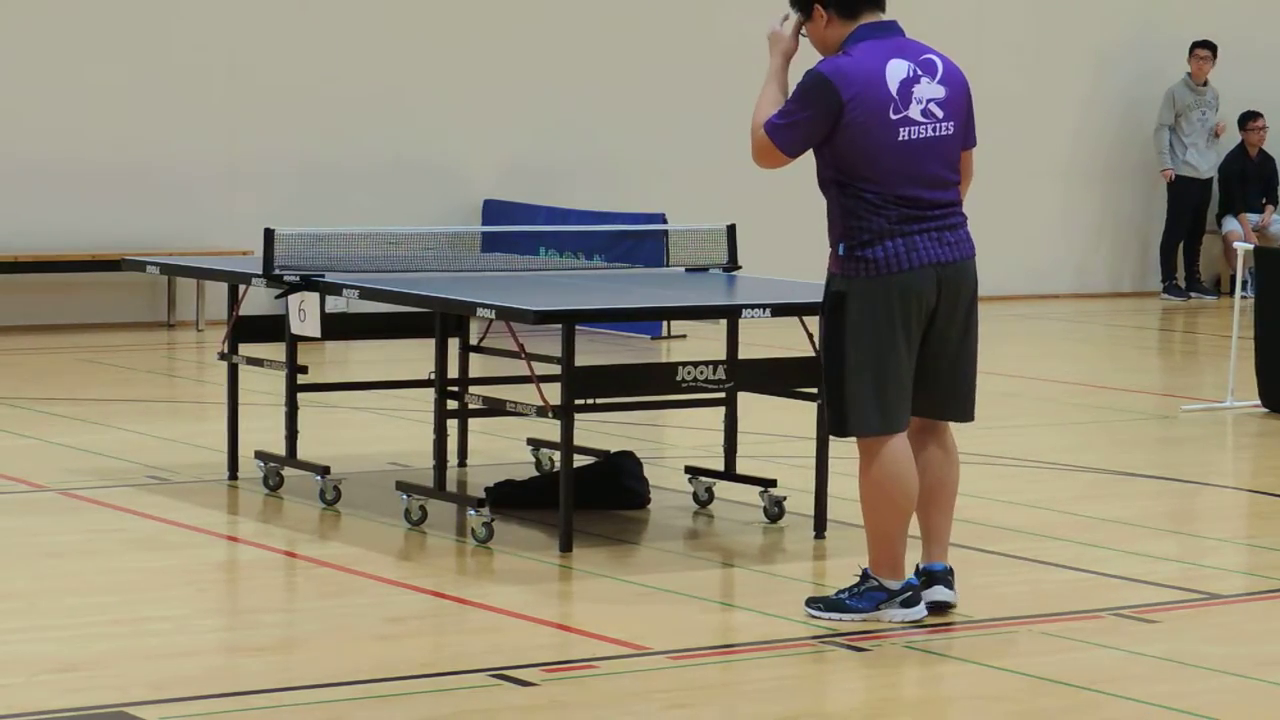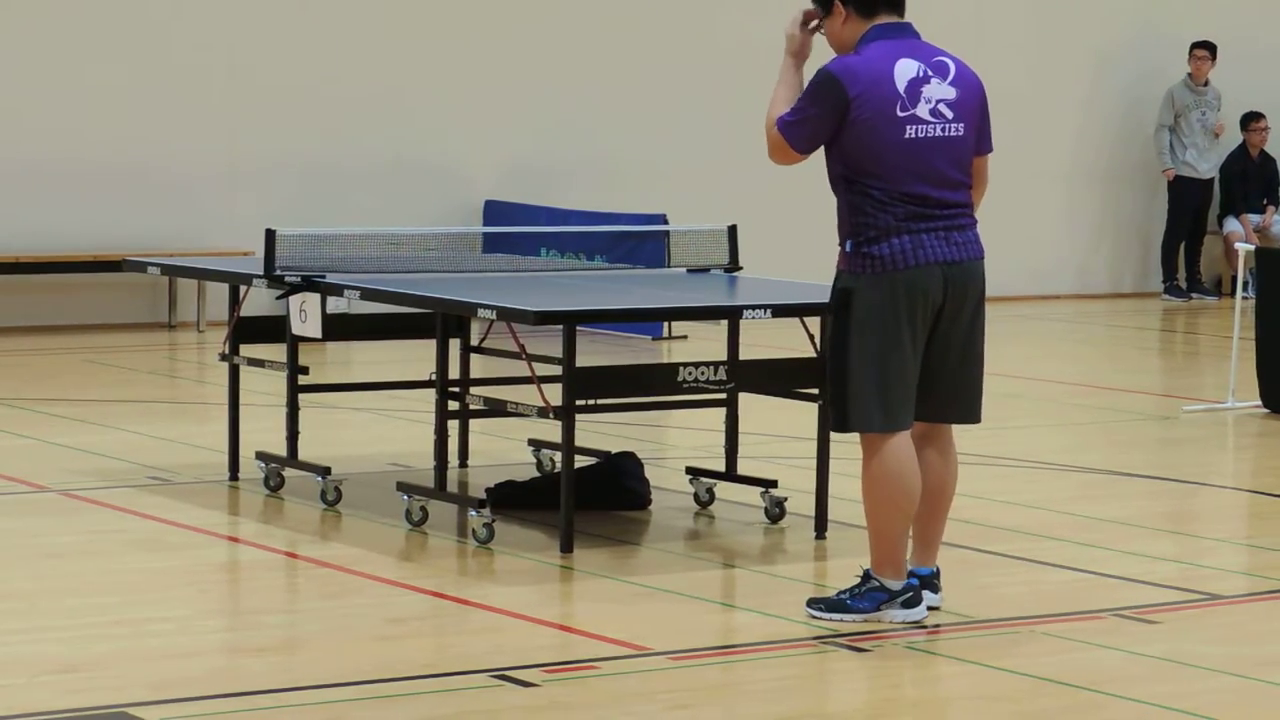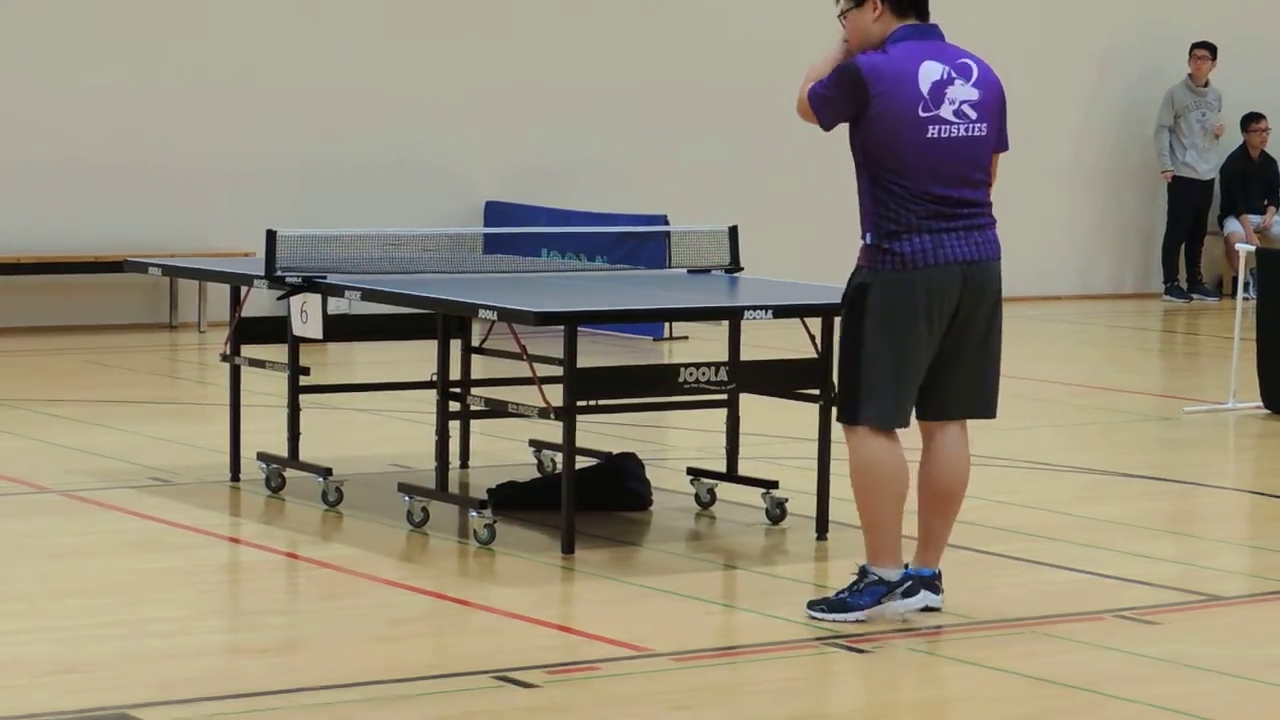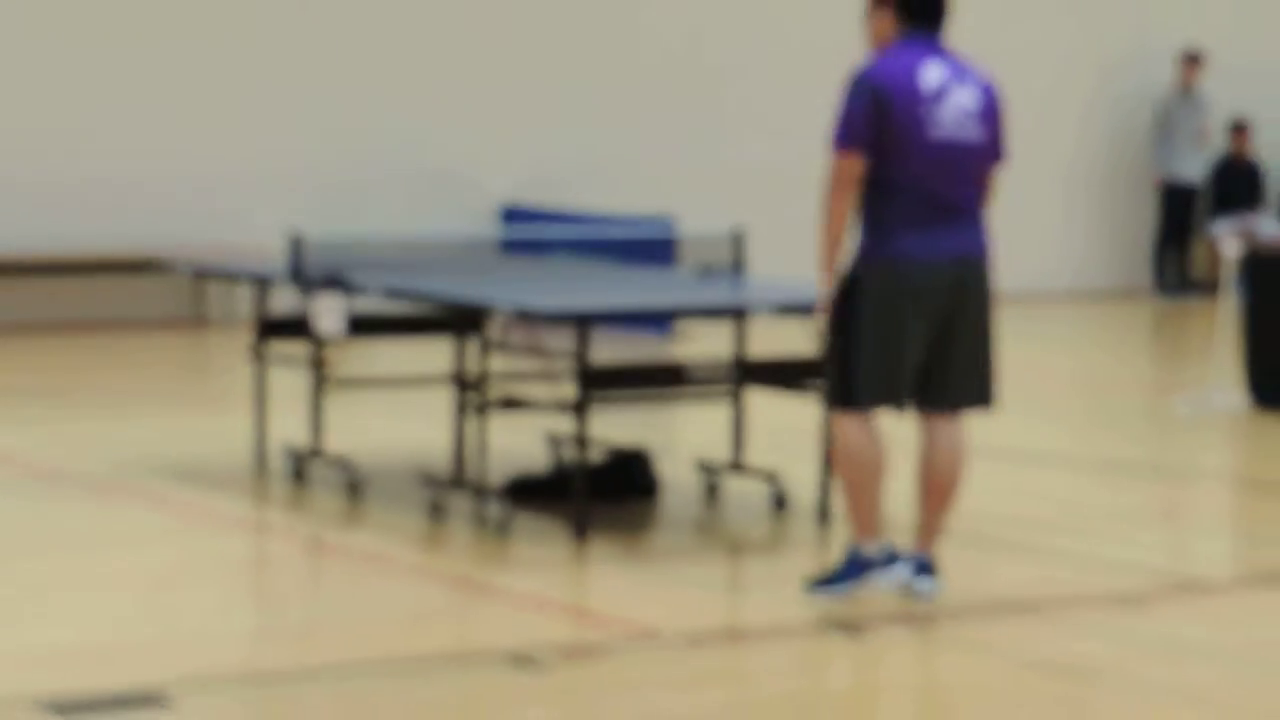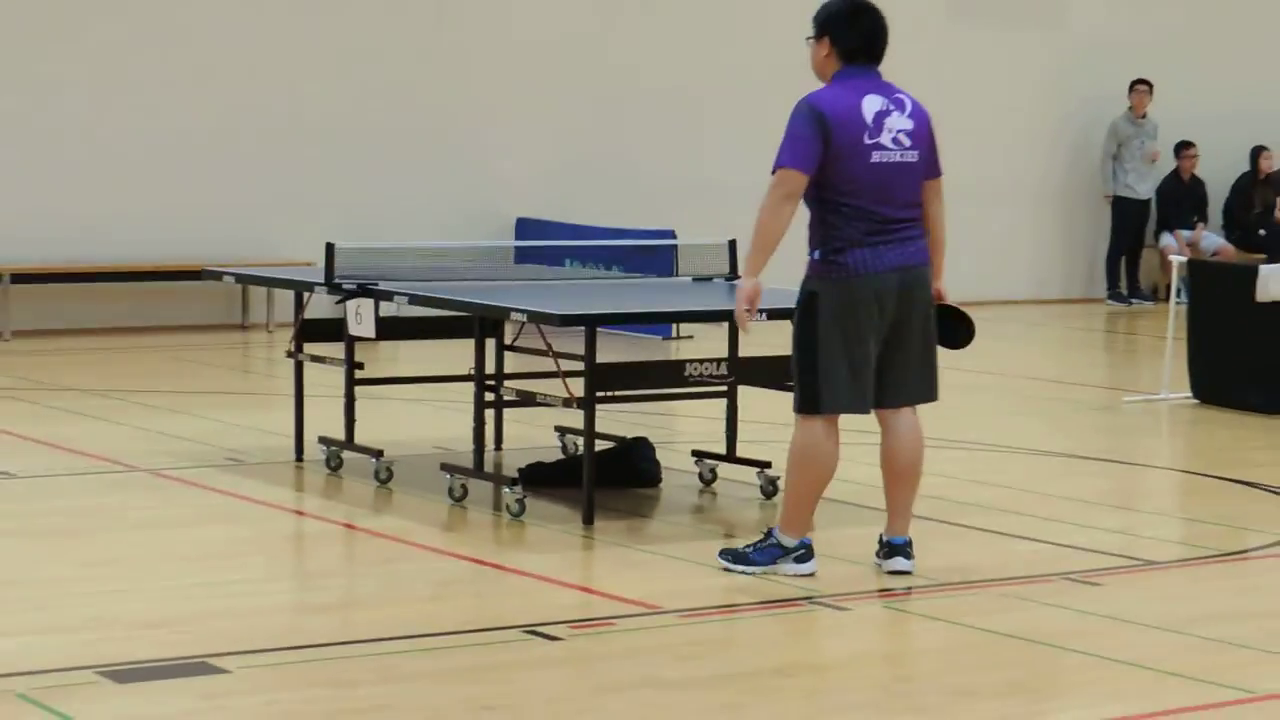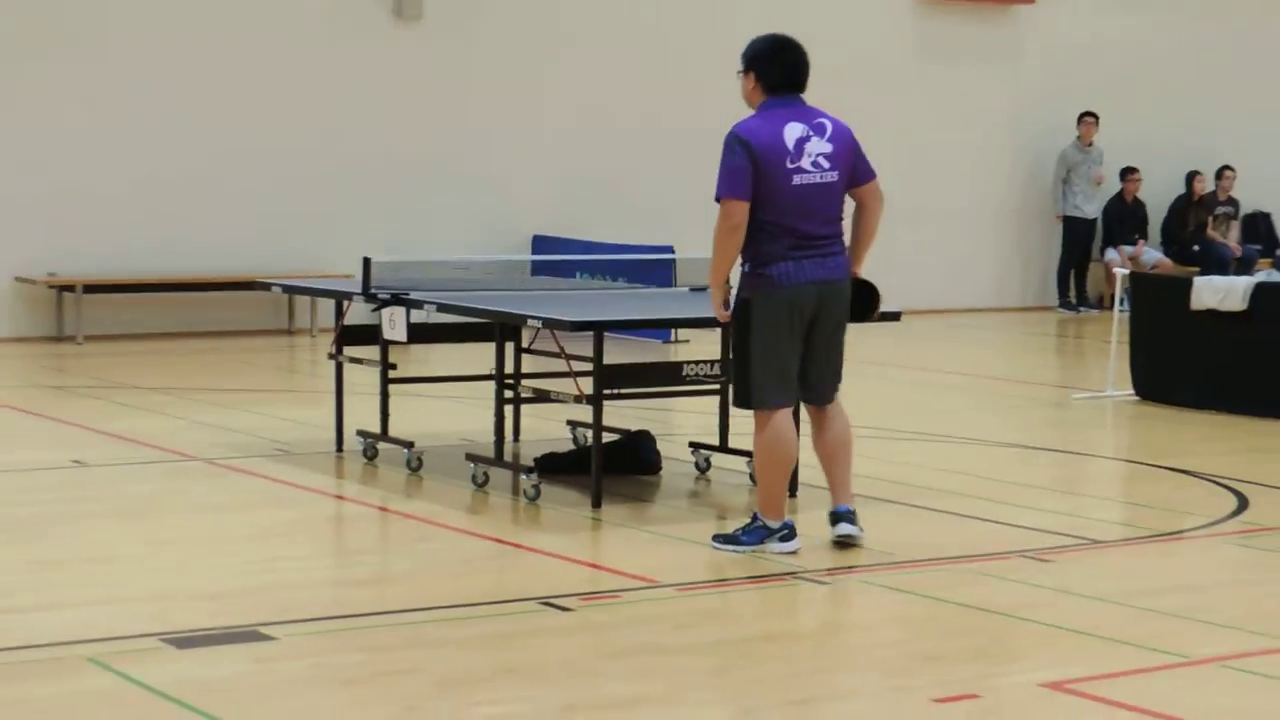
dt=0.4s
person 1, frame 1
left shoulder: (835, 78)
right shoulder: (946, 70)
left elbow: (766, 151)
left wrist: (777, 62)
left hip: (878, 274)
right hip: (952, 263)
left knee: (883, 431)
right knee: (930, 423)
left ankle: (889, 586)
right ankle: (937, 571)
person 1, frame 2
left shoulder: (844, 77)
right shoulder: (961, 75)
left elbow: (781, 147)
left wrist: (791, 59)
left hip: (884, 272)
right hip: (960, 264)
left knee: (885, 430)
right knee: (933, 426)
left ankle: (891, 585)
right ankle: (924, 572)
person 1, frame 3
left shoulder: (869, 72)
right shoulder: (982, 75)
left elbow: (808, 104)
left hip: (901, 269)
right hip: (975, 263)
left knee: (869, 421)
right knee: (946, 421)
left ankle: (885, 575)
right ankle: (927, 572)
person 1, frame 4
left shoulder: (877, 79)
right shoulder: (978, 86)
left elbow: (847, 179)
left wrist: (828, 268)
left hip: (894, 266)
right hip: (964, 264)
left knee: (851, 404)
right knee: (943, 413)
left ankle: (872, 549)
right ankle: (924, 556)
person 1, frame 5
left shoulder: (819, 109)
right shoulder: (913, 109)
left elbow: (786, 191)
right elbow: (932, 201)
left wrist: (751, 273)
right wrist: (936, 275)
left hip: (845, 279)
right hip: (908, 275)
left knee: (819, 414)
right knee: (900, 410)
left ankle: (791, 542)
right ankle: (898, 541)
person 1, frame 6
left shoulder: (747, 136)
left elbow: (734, 220)
right elbow: (872, 199)
left wrist: (717, 285)
right wrist: (853, 261)
left hip: (774, 286)
right hip: (830, 283)
left knee: (773, 407)
right knee: (824, 402)
person 2, frame 1
left shoulder: (1214, 95)
right shoulder: (1175, 92)
right elbow: (1162, 129)
left wrist: (1218, 132)
right wrist: (1165, 164)
left hip: (1206, 172)
right hip: (1182, 173)
left knee: (1196, 231)
right knee: (1176, 229)
left ankle: (1193, 281)
right ankle: (1169, 283)
person 2, frame 2
left shoulder: (1216, 95)
right shoulder: (1175, 92)
right elbow: (1162, 129)
left wrist: (1218, 131)
right wrist: (1166, 163)
left hip: (1207, 173)
right hip: (1182, 173)
left knee: (1198, 232)
right knee: (1177, 230)
left ankle: (1194, 281)
right ankle: (1170, 283)
person 2, frame 3
left shoulder: (1216, 96)
right shoulder: (1175, 93)
right elbow: (1162, 130)
left wrist: (1219, 132)
right wrist: (1166, 165)
left hip: (1207, 174)
right hip: (1182, 174)
left knee: (1198, 232)
right knee: (1177, 230)
left ankle: (1195, 282)
right ankle: (1171, 284)
person 2, frame 4
left shoulder: (1202, 102)
right shoulder: (1169, 101)
right elbow: (1158, 136)
left wrist: (1205, 135)
right wrist: (1160, 171)
left hip: (1194, 177)
right hip: (1173, 178)
left knee: (1185, 231)
right knee: (1169, 230)
left ankle: (1181, 280)
right ankle: (1163, 280)
person 2, frame 5
left shoulder: (1153, 126)
right shoulder: (1118, 124)
right elbow: (1107, 158)
left wrist: (1155, 156)
right wrist: (1109, 190)
left hip: (1145, 194)
right hip: (1124, 194)
left knee: (1137, 245)
right knee: (1119, 243)
left ankle: (1134, 288)
right ankle: (1113, 290)
person 2, frame 6
left shoulder: (1099, 153)
right shoulder: (1067, 153)
right elbow: (1057, 182)
left wrist: (1100, 179)
right wrist: (1059, 211)
left hip: (1092, 213)
right hip: (1073, 214)
left knee: (1084, 259)
right knee: (1069, 257)
